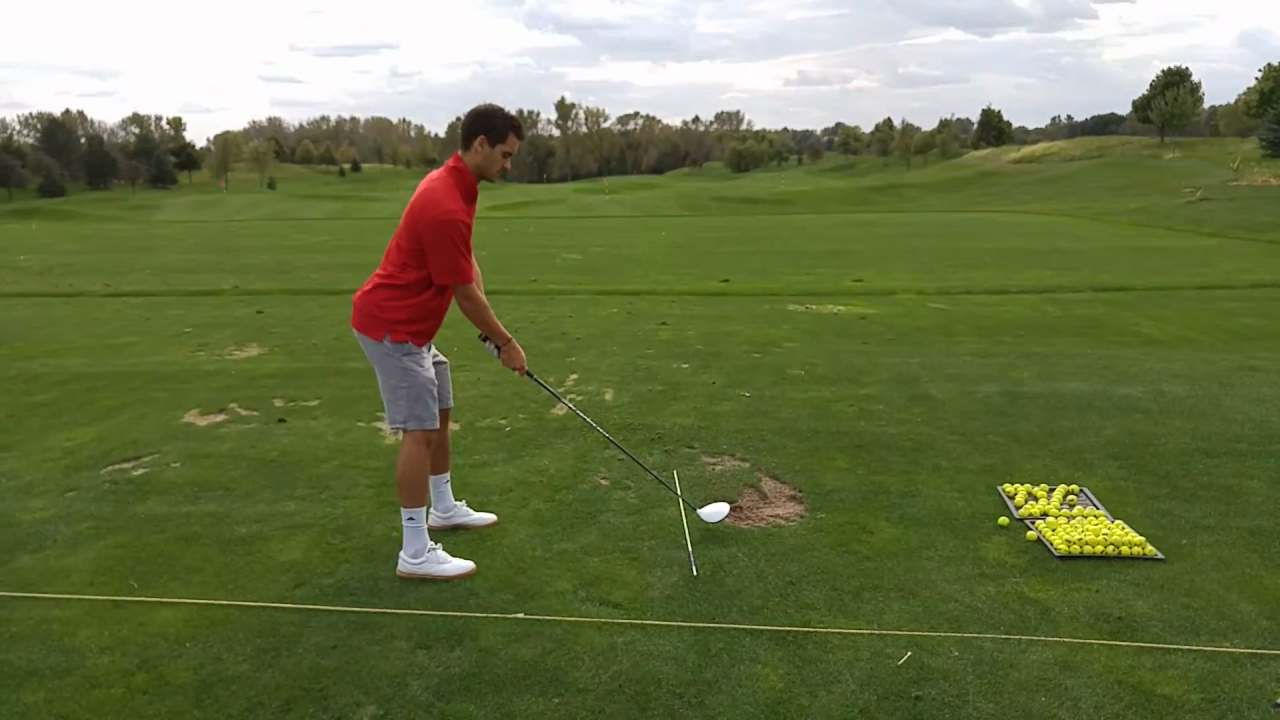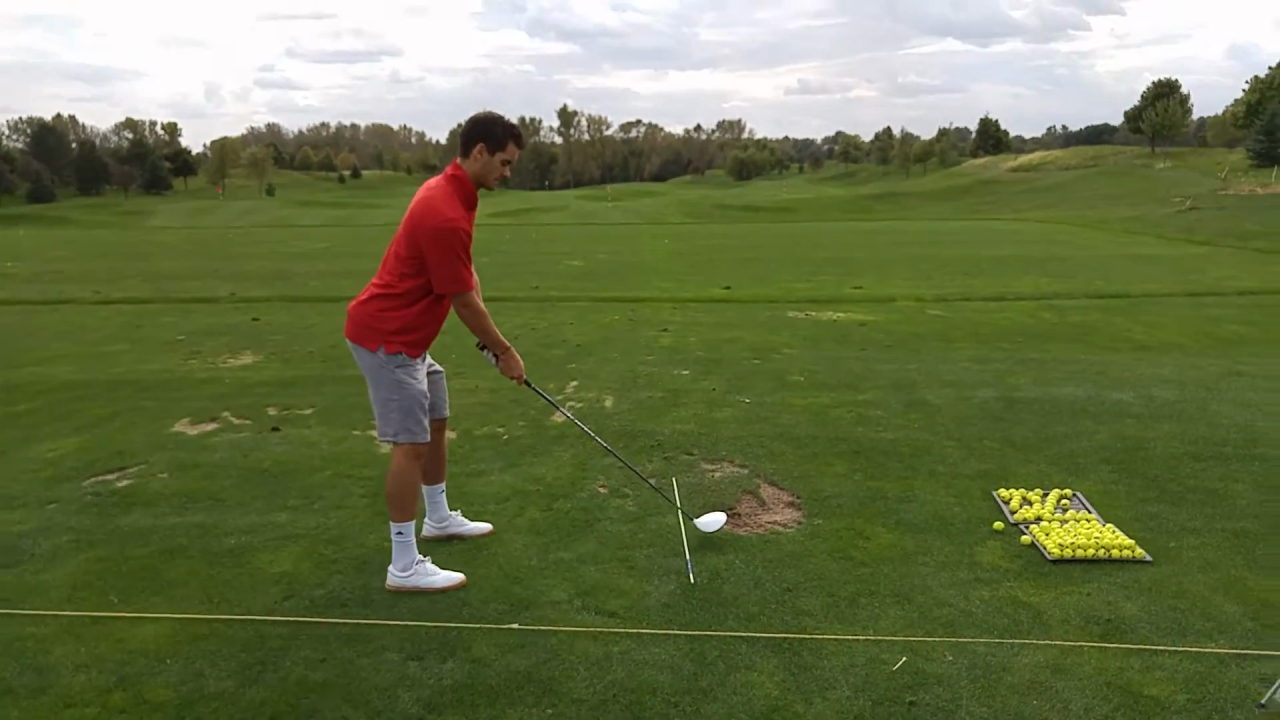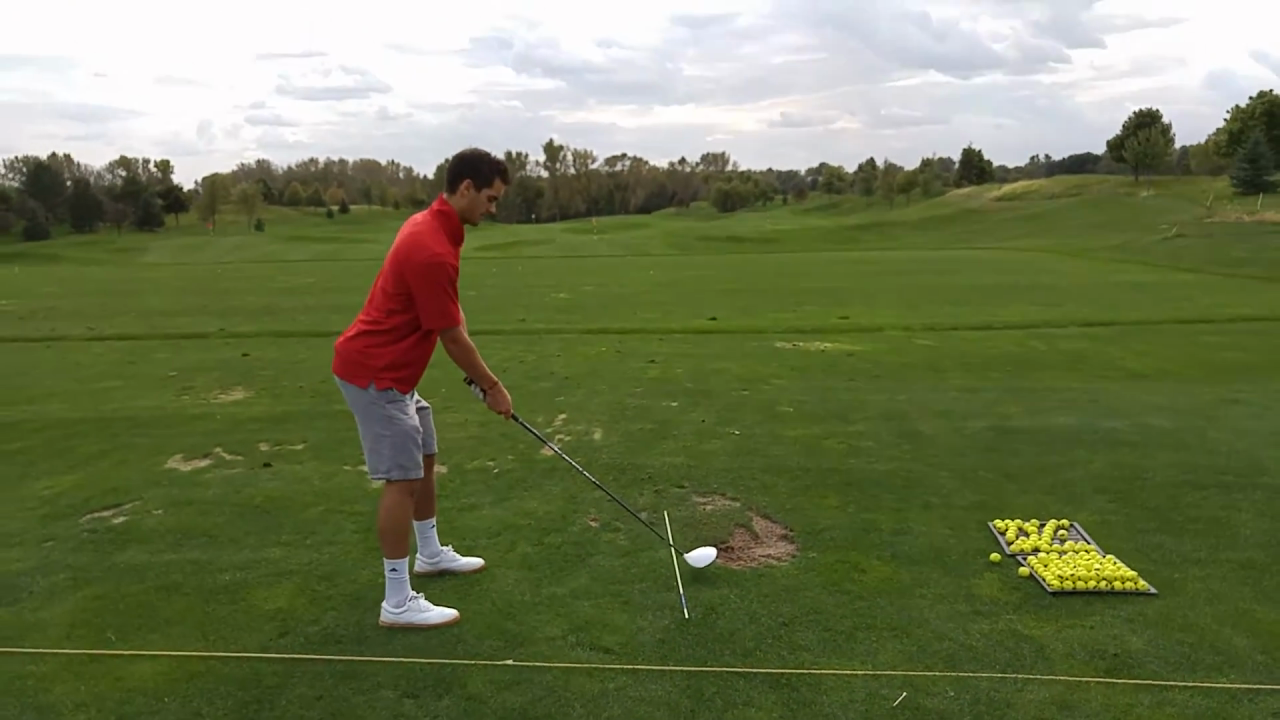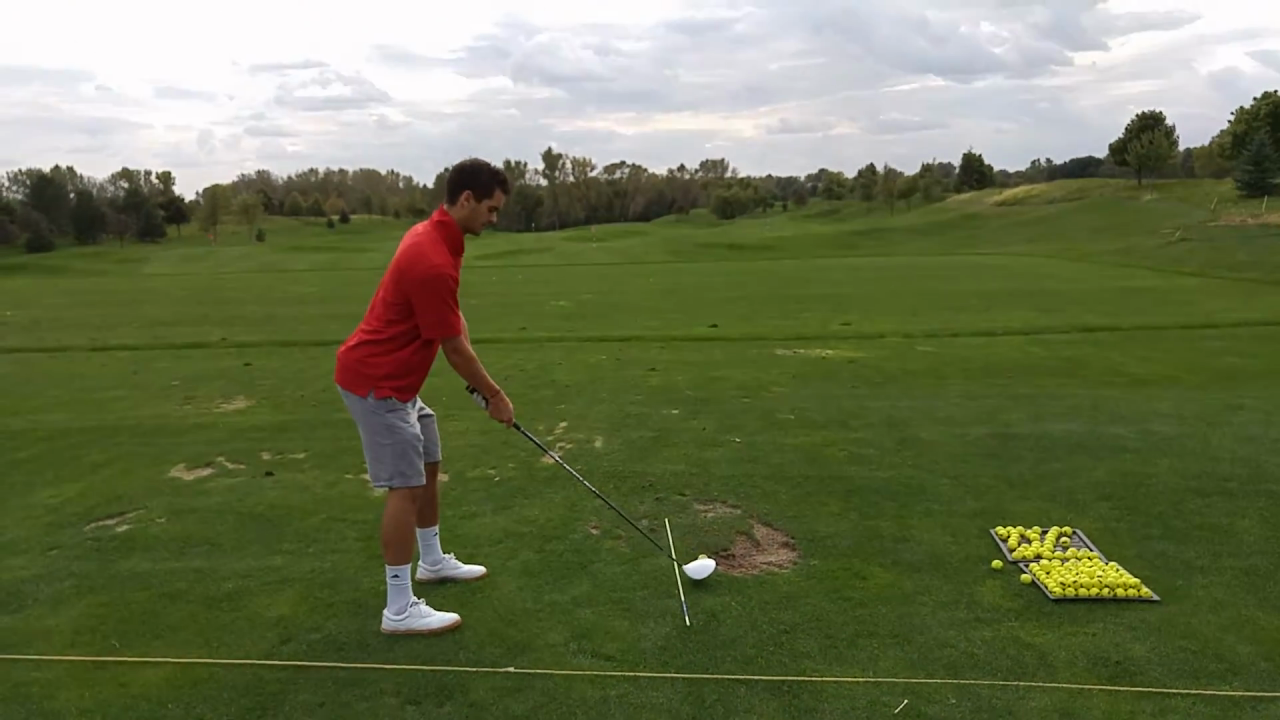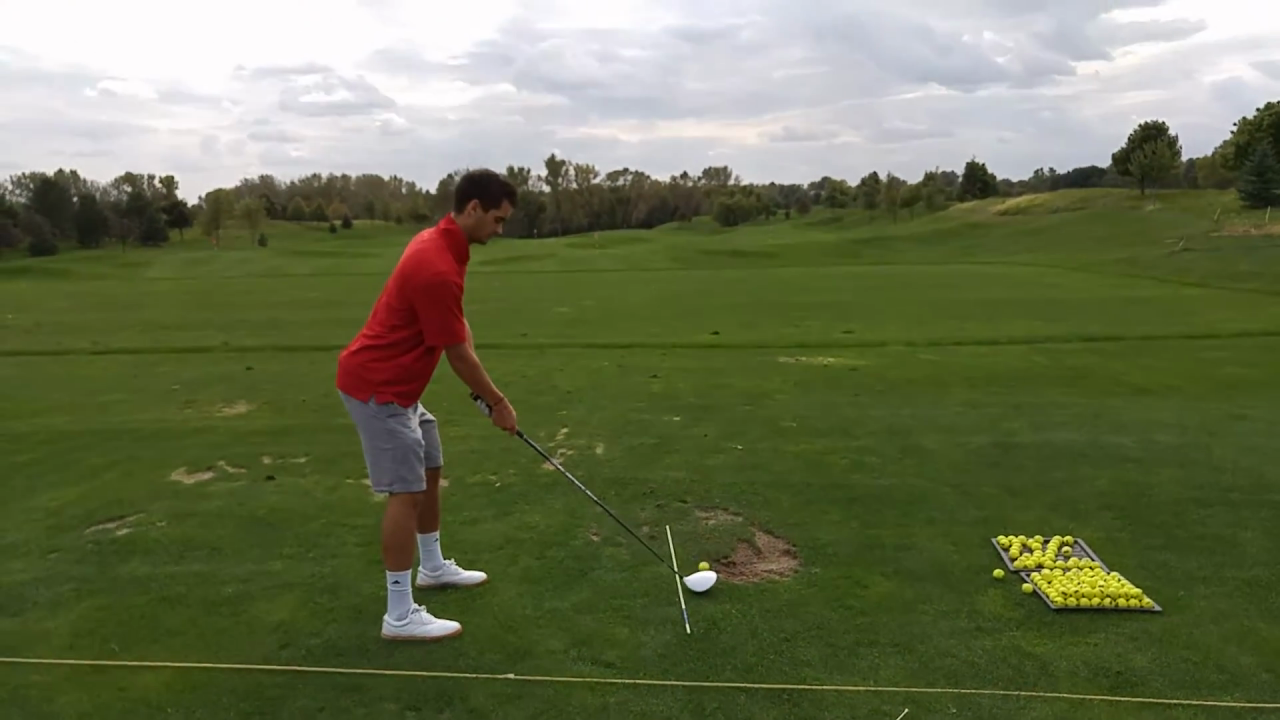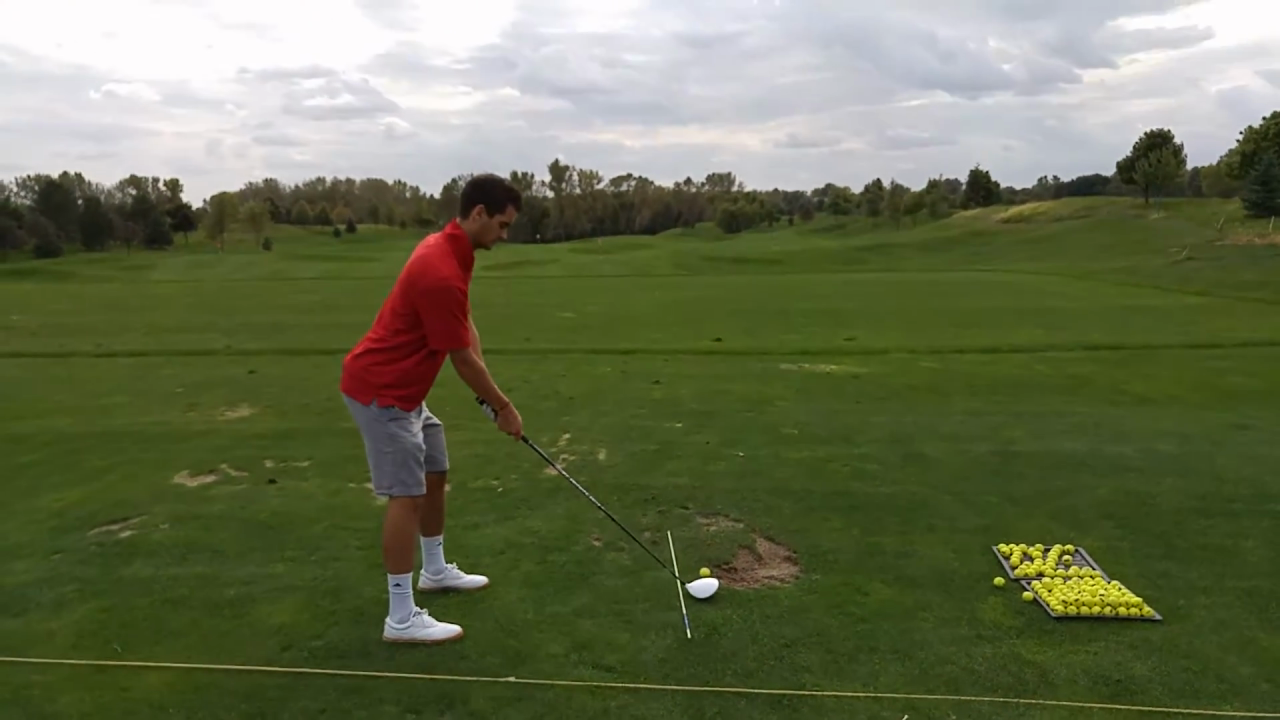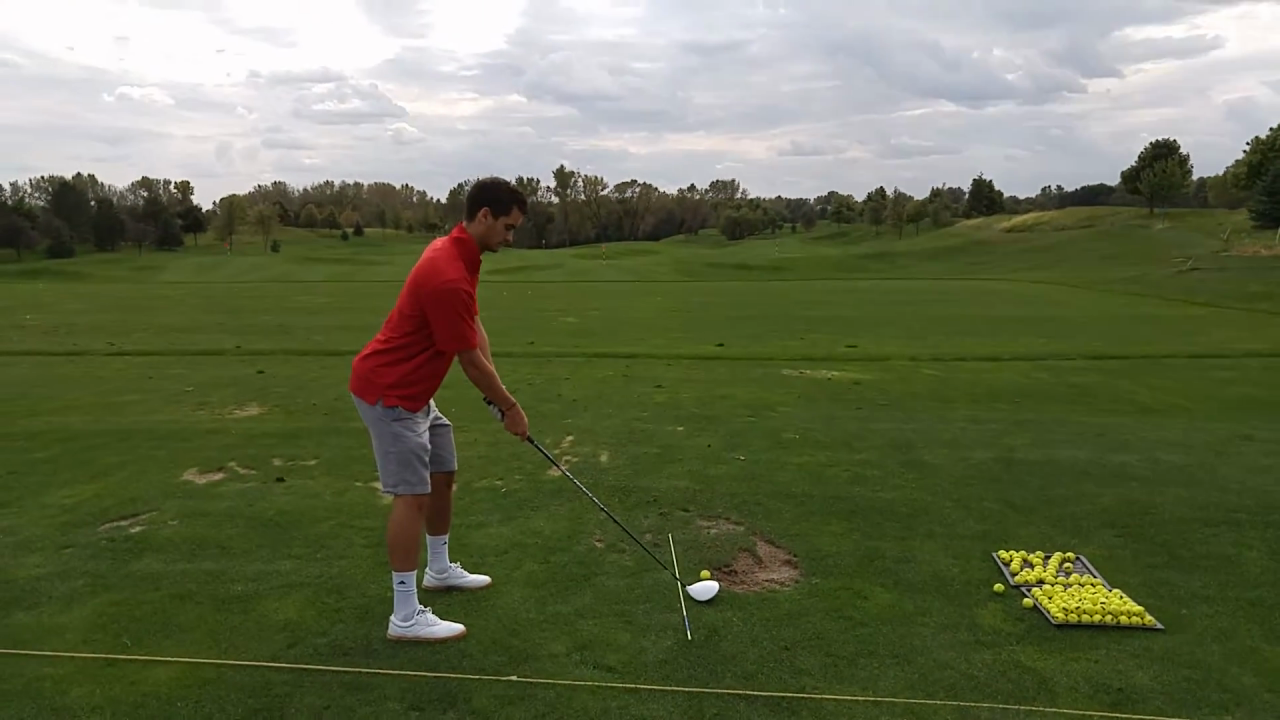
dt=0.2s
person 1, frame 1
left shoulder: (451, 182)
right shoulder: (446, 207)
left elbow: (468, 265)
right elbow: (464, 292)
left wrist: (493, 329)
right wrist: (506, 342)
left hip: (408, 321)
right hip: (391, 325)
left knee: (439, 415)
right knee: (419, 430)
left ankle: (443, 507)
right ankle: (416, 551)
person 1, frame 2
left shoulder: (448, 188)
right shoulder: (446, 215)
left elbow: (466, 276)
right elbow: (463, 301)
left wrist: (490, 338)
right wrist: (505, 351)
left hip: (402, 332)
right hip: (386, 337)
left knee: (434, 425)
right knee: (410, 442)
left ankle: (439, 517)
right ankle: (403, 566)
person 1, frame 3
left shoulder: (432, 224)
right shoulder: (433, 250)
left elbow: (452, 312)
right elbow: (452, 337)
left wrist: (478, 373)
right wrist: (493, 386)
left hip: (389, 368)
right hip: (374, 373)
left knee: (424, 460)
right knee: (402, 479)
left ankle: (431, 553)
right ankle: (397, 602)
person 1, frame 4
left shoulder: (433, 234)
right shoulder: (432, 261)
left elbow: (454, 320)
right elbow: (453, 347)
left wrist: (480, 381)
right wrist: (494, 395)
left hip: (391, 376)
right hip: (375, 382)
left knee: (427, 468)
right knee: (405, 487)
left ankle: (432, 561)
right ankle: (399, 609)
person 1, frame 5
left shoulder: (440, 241)
right shoulder: (438, 268)
left elbow: (458, 326)
right elbow: (457, 354)
left wrist: (483, 388)
right wrist: (498, 402)
left hip: (394, 381)
right hip: (376, 387)
left knee: (428, 473)
right knee: (406, 492)
left ankle: (433, 566)
right ankle: (399, 615)
person 1, frame 6
left shoulder: (448, 247)
right shoulder: (442, 273)
left elbow: (465, 327)
right elbow: (462, 358)
left wrist: (490, 390)
right wrist: (503, 407)
left hip: (400, 386)
right hip: (380, 391)
left knee: (434, 476)
right knee: (406, 496)
left ankle: (435, 570)
right ankle: (401, 618)
person 1, frame 7
left shoulder: (457, 251)
right shoulder: (448, 277)
left elbow: (474, 328)
right elbow: (470, 360)
left wrist: (497, 389)
right wrist: (510, 408)
left hip: (410, 388)
right hip: (388, 392)
left knee: (441, 475)
right knee: (411, 495)
left ankle: (440, 568)
right ankle: (405, 616)
